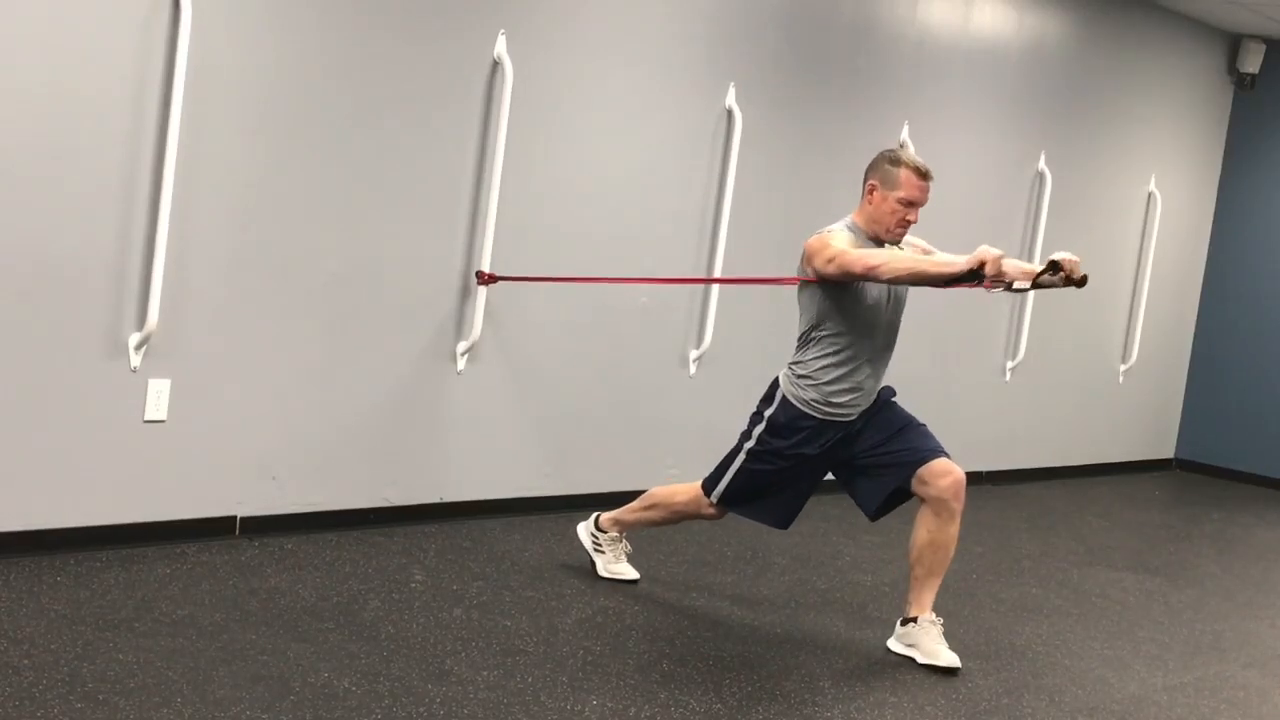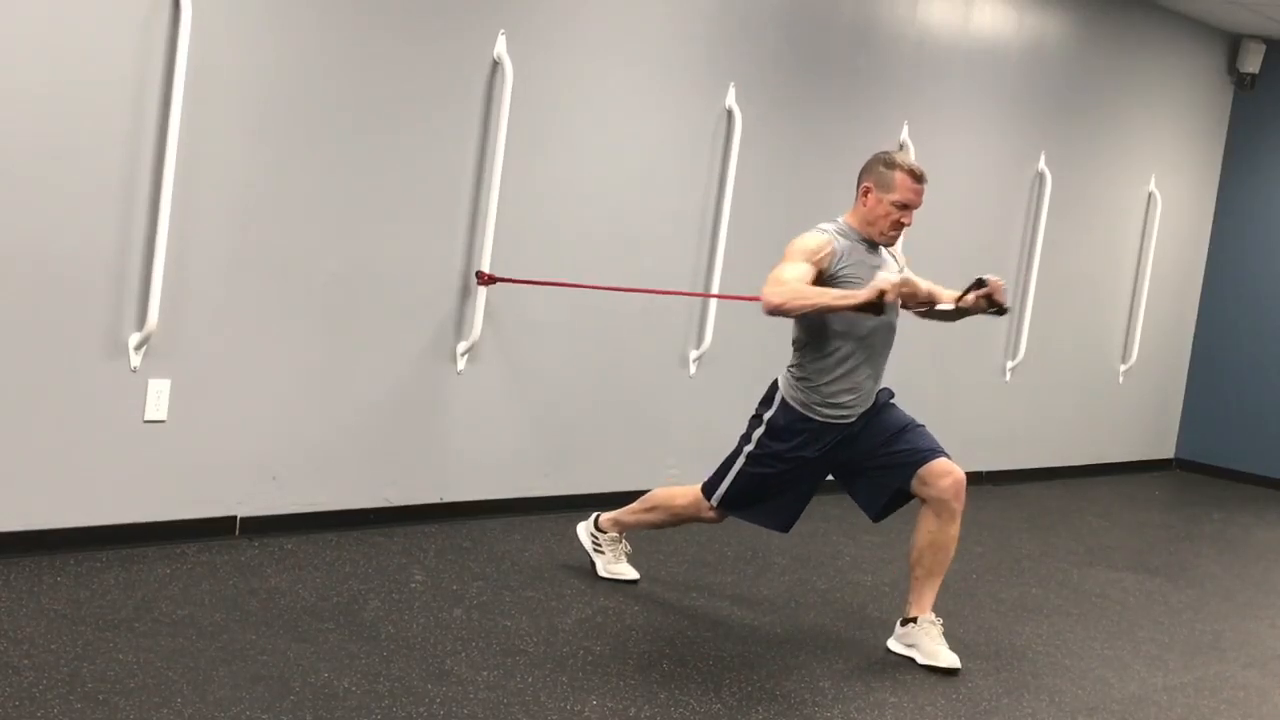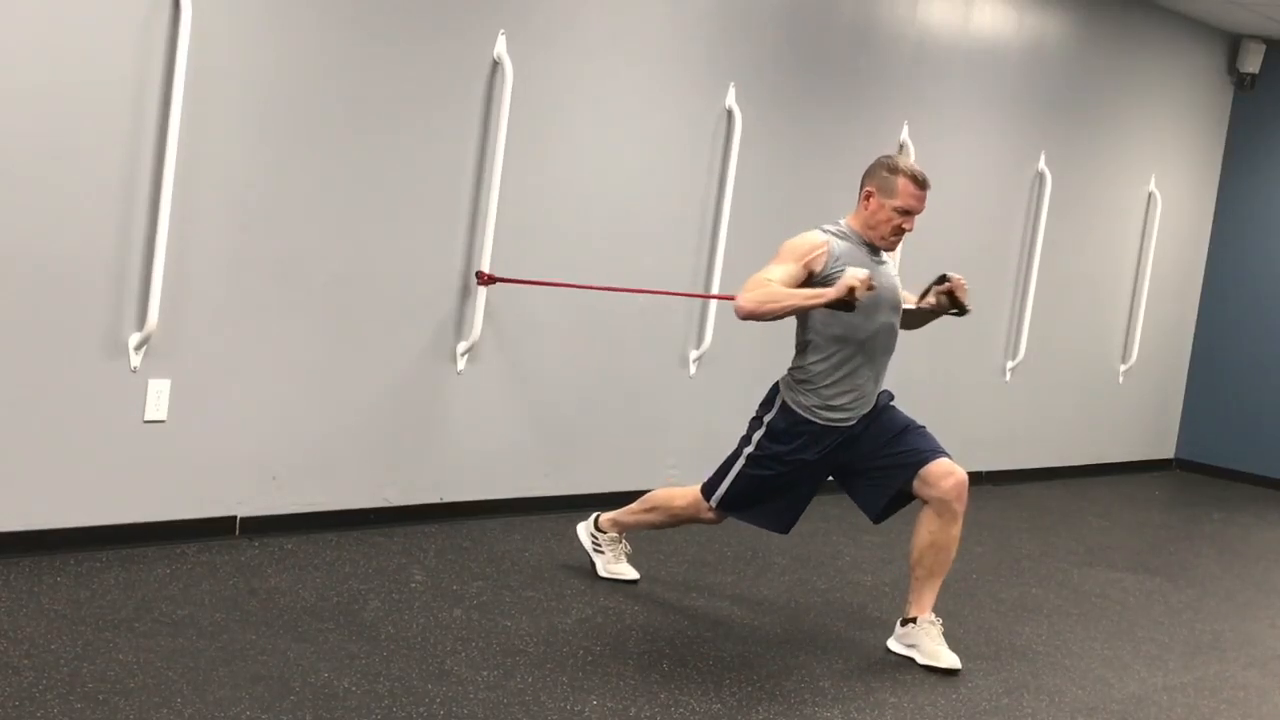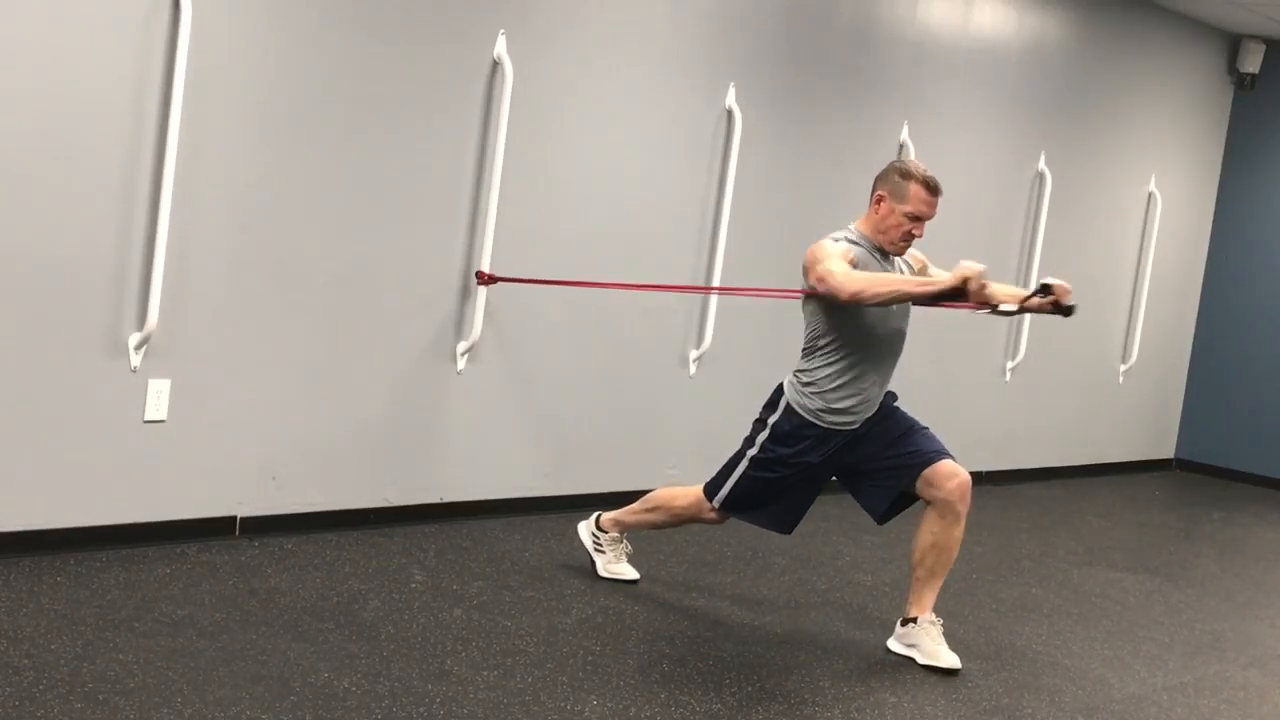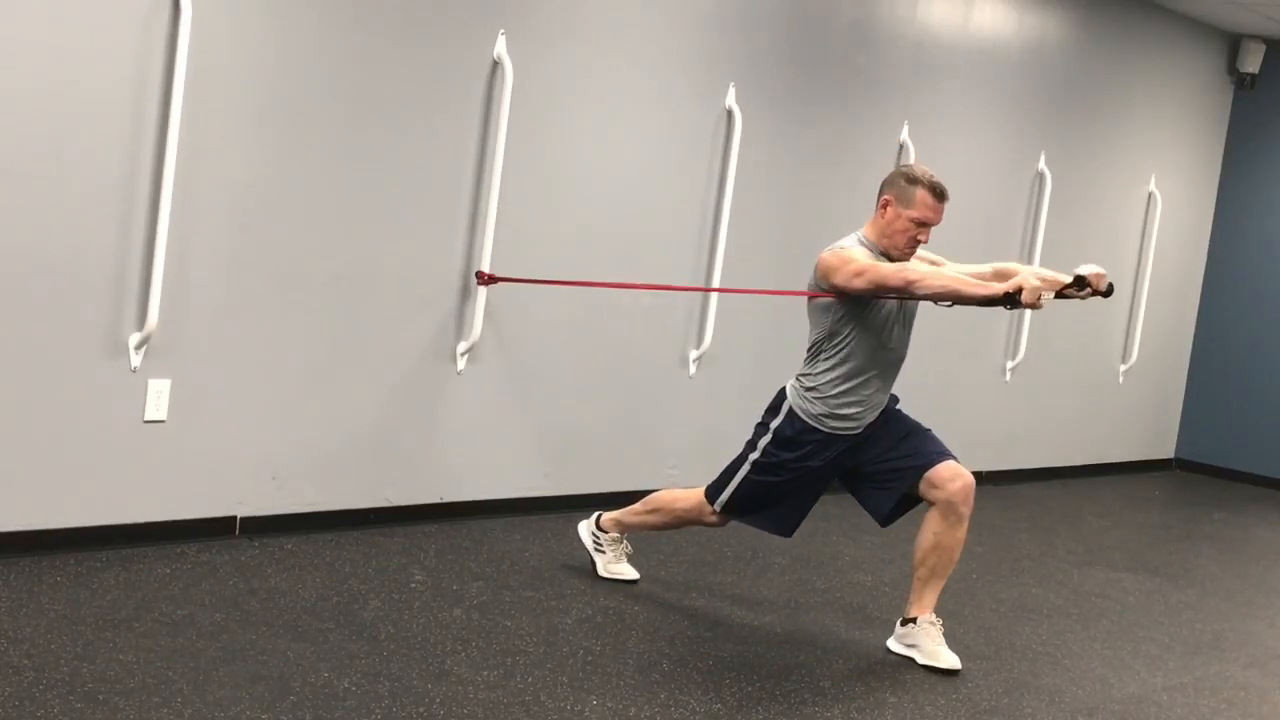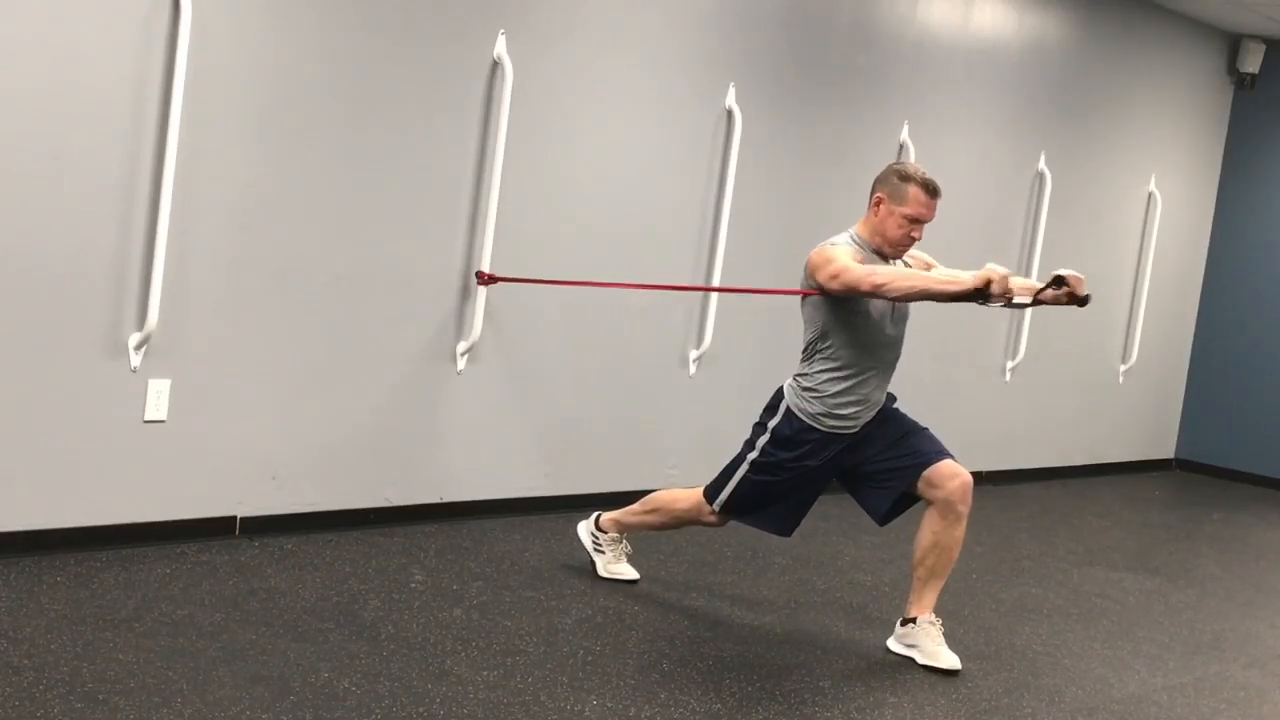
dt=0.3s
person 1, frame 1
left shoulder: (904, 247)
right shoulder: (828, 244)
left elbow: (965, 267)
right elbow: (873, 266)
left wrist: (1042, 270)
right wrist: (966, 265)
left hip: (866, 410)
right hip: (802, 412)
left knee: (947, 484)
right knee: (711, 502)
left ankle: (916, 625)
right ankle: (605, 527)
person 1, frame 2
left shoulder: (888, 252)
right shoulder: (820, 245)
left elbow: (936, 304)
right elbow: (777, 297)
left wrist: (972, 300)
right wrist: (857, 297)
left hip: (866, 414)
right hip: (801, 417)
left knee: (947, 485)
right knee: (712, 505)
left ankle: (916, 626)
right ankle: (605, 528)
person 1, frame 3
left shoulder: (884, 256)
right shoulder: (817, 246)
left elbow: (902, 318)
right elbow: (749, 303)
left wrist: (936, 303)
right wrist: (829, 294)
left hip: (868, 416)
right hip: (803, 419)
left knee: (949, 486)
right knee: (711, 506)
left ankle: (917, 626)
right ankle: (605, 527)
person 1, frame 4
left shoulder: (905, 259)
right shoulder: (830, 253)
left elbow: (968, 288)
right elbow: (854, 289)
left wrist: (1029, 297)
right wrist: (946, 281)
left hip: (870, 418)
right hip: (805, 420)
left knee: (952, 486)
right knee: (712, 507)
left ankle: (915, 625)
right ankle: (606, 527)
person 1, frame 5
left shoulder: (912, 258)
right shoulder: (842, 259)
left elbow: (987, 274)
right elbow: (910, 281)
left wrist: (1068, 280)
right wrist: (1005, 289)
left hip: (873, 421)
right hip: (807, 423)
left knee: (956, 488)
right knee: (715, 509)
left ankle: (916, 625)
right ankle: (607, 527)
person 1, frame 6
left shoulder: (908, 261)
right shoulder: (833, 255)
left elbow: (976, 283)
right elbow: (874, 283)
left wrist: (1043, 292)
right wrist: (966, 282)
left hip: (870, 419)
right hip: (805, 423)
left knee: (953, 487)
right knee: (713, 509)
left ankle: (916, 626)
right ankle: (605, 527)
